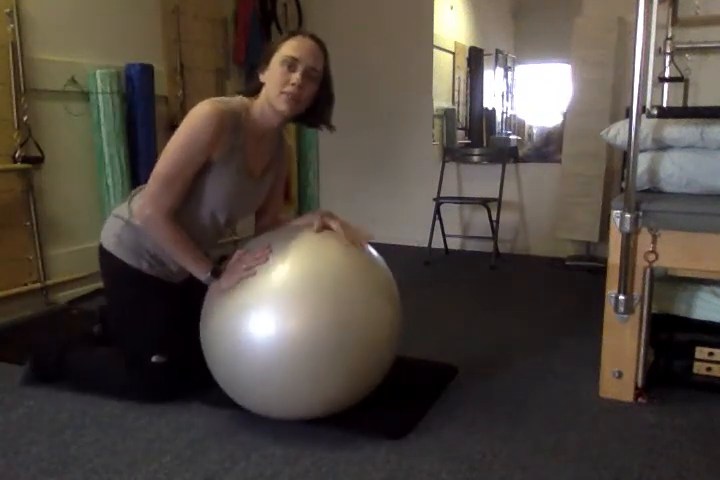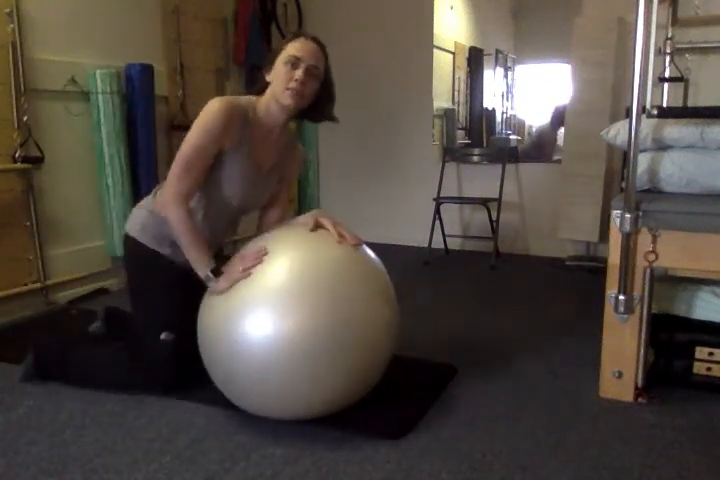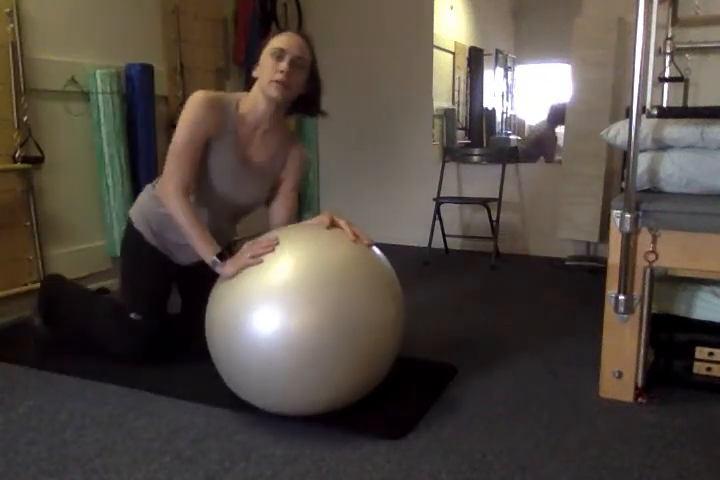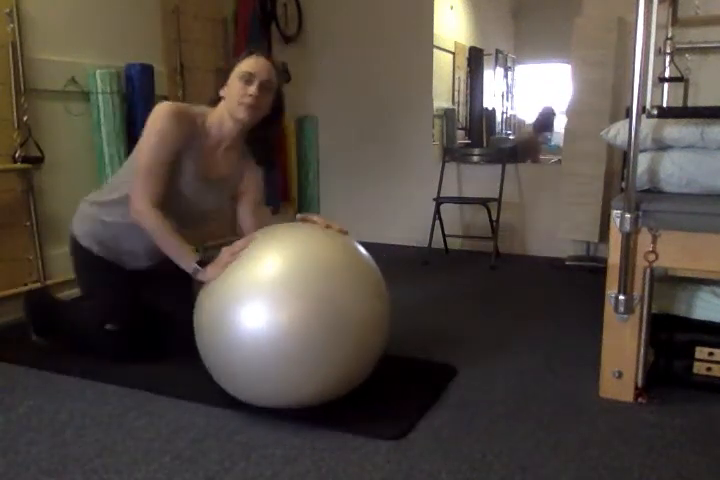
dt=0.4s
person 1, frame 1
left shoulder: (279, 151)
right shoulder: (215, 116)
left elbow: (267, 231)
right elbow: (152, 209)
left wrist: (314, 220)
right wrist: (215, 276)
left hip: (185, 258)
right hip: (136, 253)
left knee: (206, 357)
right knee: (164, 382)
left ankle: (117, 329)
right ankle: (53, 356)
person 1, frame 2
left shoulder: (293, 154)
right shoulder: (225, 113)
left elbow: (270, 227)
right elbow: (171, 199)
left wrist: (305, 222)
right wrist: (214, 275)
left hip: (205, 249)
right hip: (157, 242)
right knee: (169, 371)
left ankle: (115, 325)
right ankle: (47, 355)
person 1, frame 3
left shoulder: (291, 152)
right shoulder: (208, 106)
left elbow: (278, 231)
right elbow: (172, 192)
left wrist: (316, 224)
right wrist: (220, 261)
left hip: (213, 245)
right hip: (154, 233)
left knee: (203, 339)
right knee: (136, 341)
right ankle: (57, 298)
person 1, frame 4
left shoulder: (246, 169)
right shoulder: (173, 117)
left elbow: (255, 240)
right elbow: (141, 207)
right wrist: (201, 268)
left hip: (157, 249)
right hip: (101, 240)
left knee: (179, 336)
right knee: (122, 344)
right ankle: (44, 308)
